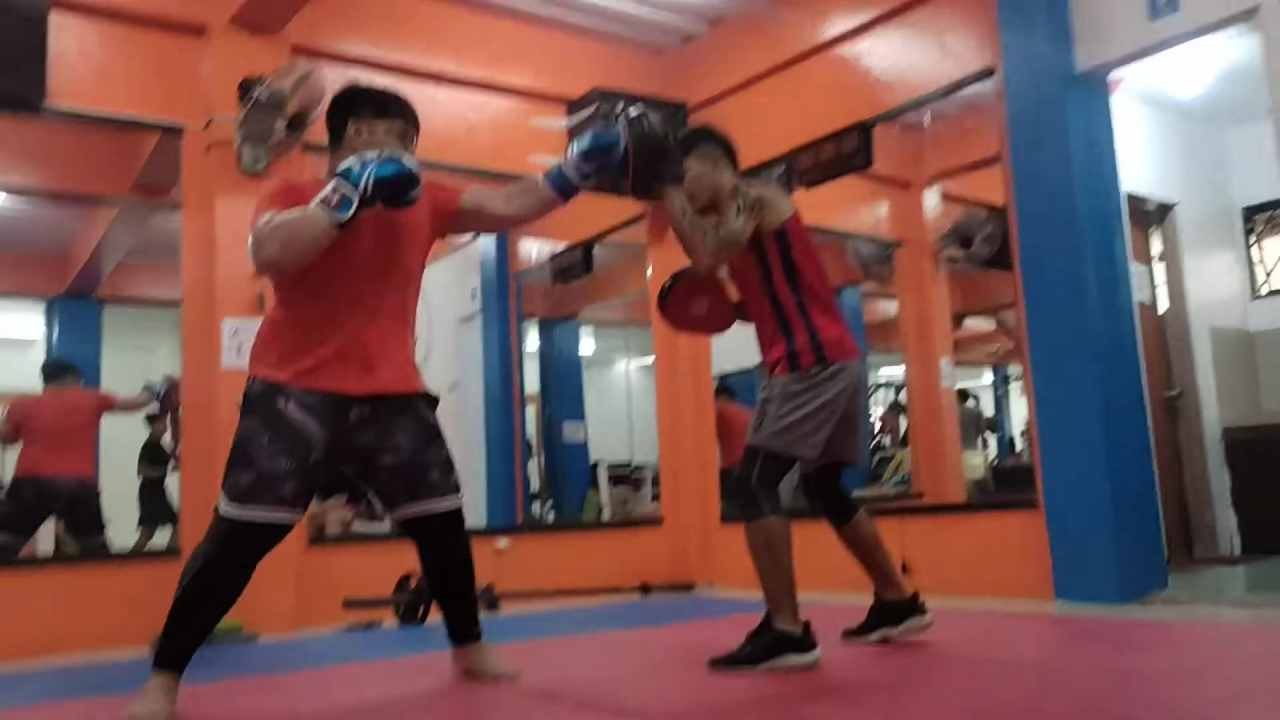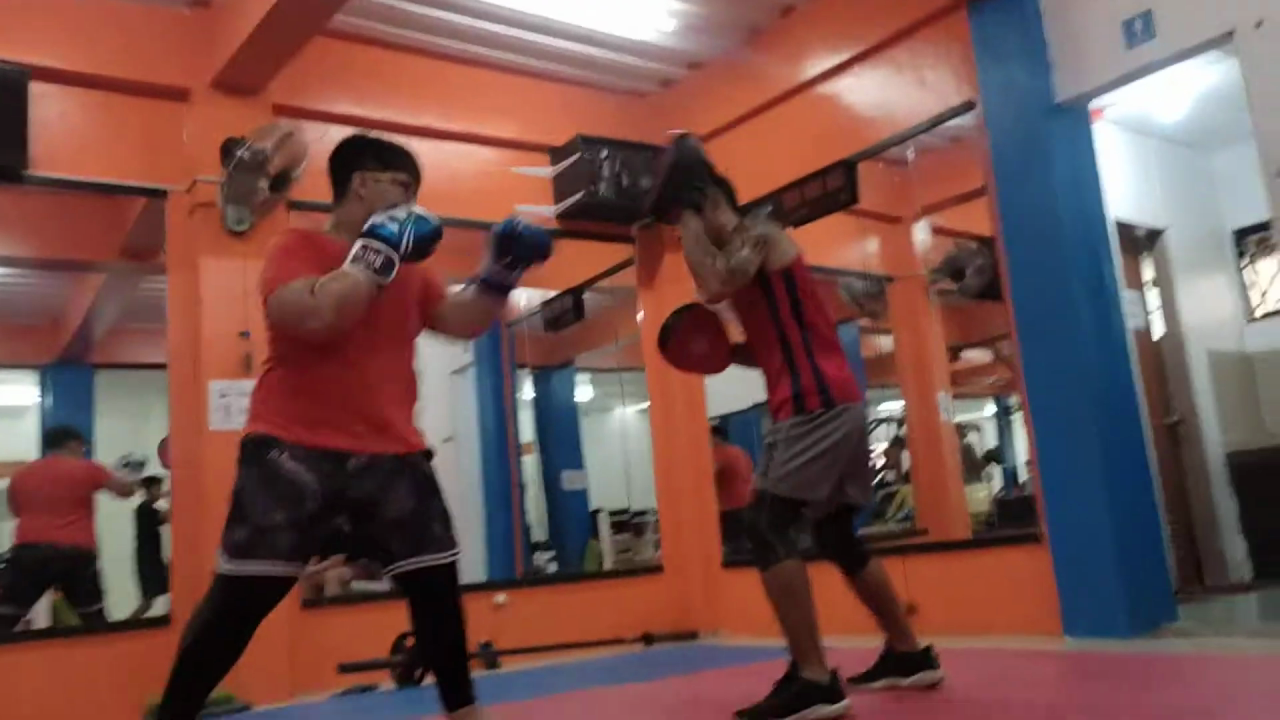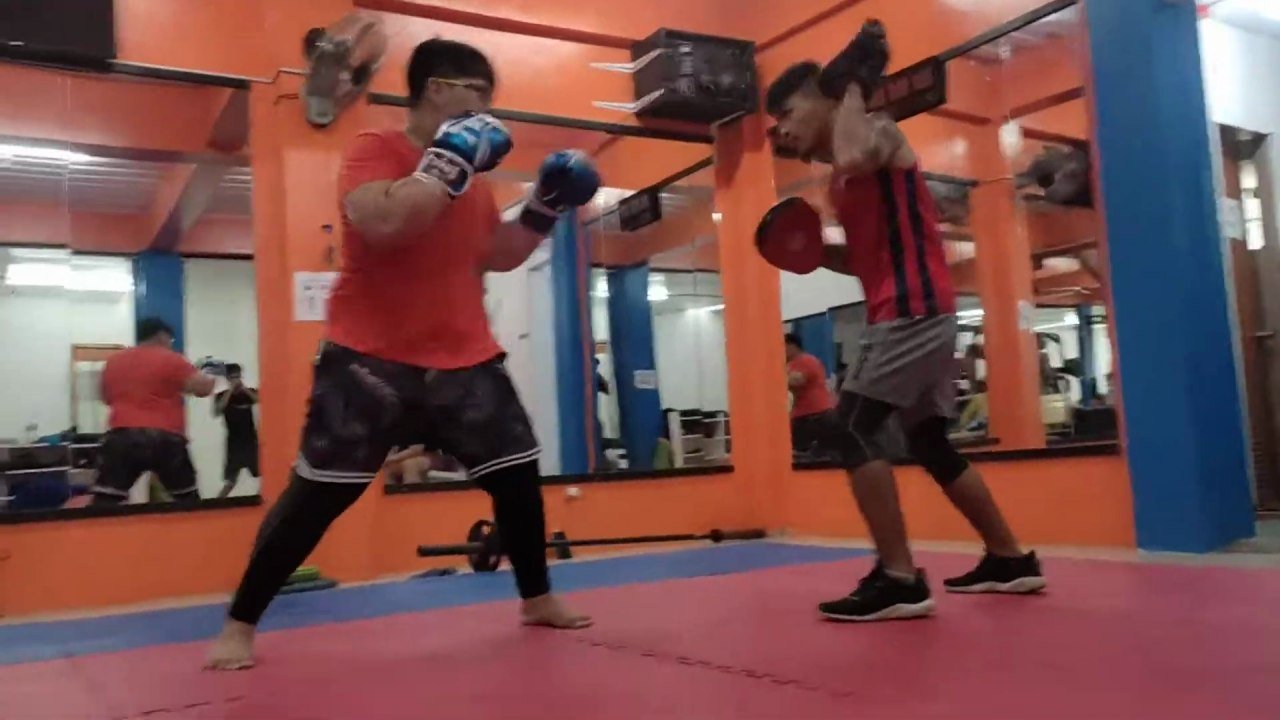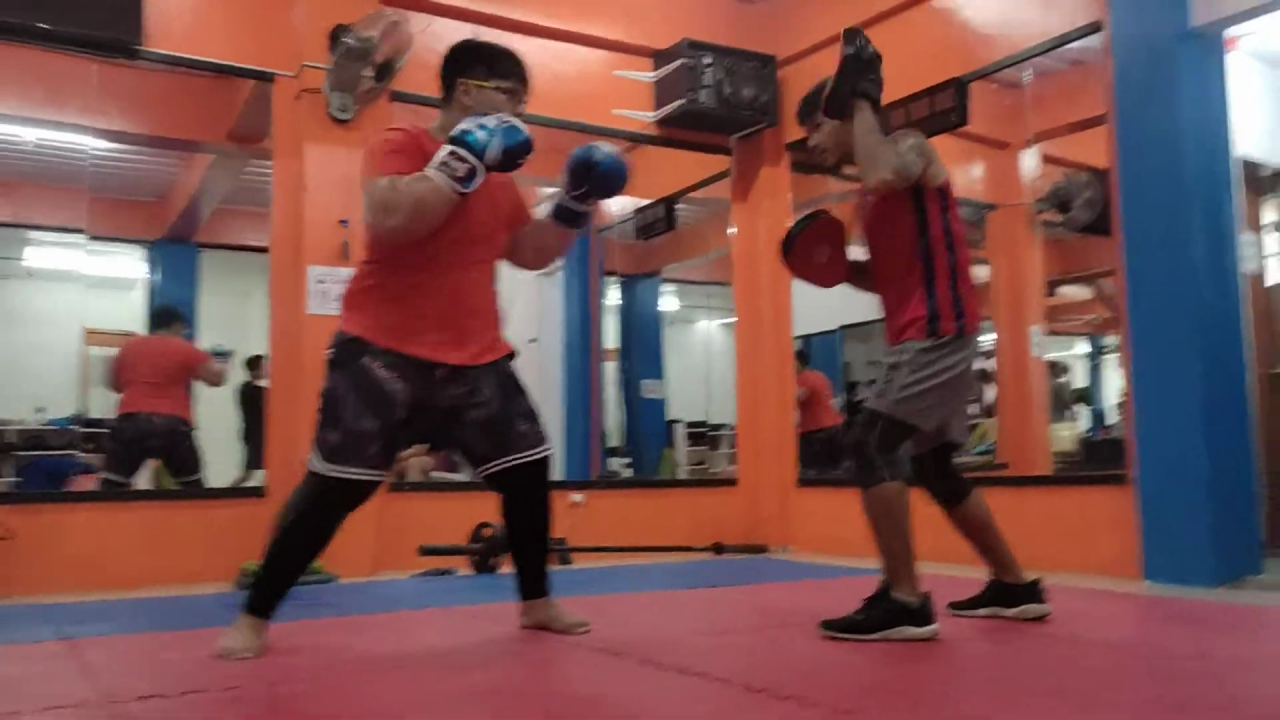
dt=0.4s
person 1, frame 1
left shoulder: (424, 201)
right shoulder: (293, 194)
left elbow: (506, 206)
right elbow: (271, 255)
left wrist: (574, 168)
right wrist: (345, 193)
left hip: (391, 397)
right hip: (296, 392)
left knee: (441, 523)
right knee: (243, 533)
left ankle: (469, 650)
person 1, frame 2
left shoulder: (403, 268)
right shoulder: (299, 246)
left elbow: (464, 319)
right elbow: (313, 319)
left wrist: (501, 269)
right wrist: (379, 251)
left hip: (388, 455)
right hip: (294, 450)
left knee: (434, 579)
right knee: (244, 593)
person 1, frame 3
left shoulder: (471, 175)
right shoulder: (375, 149)
left elbow: (500, 255)
right elbow: (384, 224)
left wrist: (548, 201)
right wrist: (452, 160)
left hip: (465, 362)
right hip: (369, 358)
left knee: (518, 473)
right knee: (319, 493)
left ankle: (537, 599)
right ankle: (238, 624)
person 1, frame 4
left shoulder: (501, 171)
right shoulder: (401, 144)
left elbow: (534, 252)
right elbow: (394, 222)
left wrist: (577, 200)
right wrist: (464, 157)
left hip: (475, 360)
right hip: (383, 351)
left knee: (529, 471)
right knee: (338, 486)
left ankle: (537, 602)
right ankle: (252, 616)
person 2, frame 1
left shoulder: (753, 195)
right shoulder: (746, 221)
left elbow: (707, 252)
left wrist: (666, 185)
left hip: (810, 365)
right hip: (835, 362)
left knee: (753, 483)
right knee: (823, 488)
left ankle: (786, 631)
right ankle: (897, 602)
person 2, frame 2
left shoulder: (755, 233)
right shoulder: (741, 258)
left elbow: (711, 286)
left wrist: (687, 208)
left hip: (814, 405)
right hip: (832, 404)
left knee: (768, 529)
right knee: (836, 534)
right ankle: (908, 653)
person 2, frame 3
left shoulder: (877, 131)
right shoulder: (843, 180)
left elbow: (853, 157)
left wrist: (852, 86)
right wrist: (815, 253)
left hip: (913, 312)
right hip: (910, 315)
left knee: (852, 431)
right knee: (929, 442)
left ankle: (898, 577)
right ankle: (1010, 559)
person 2, frame 4
left shoulder: (911, 147)
right shoulder: (875, 196)
left elbow: (884, 175)
left wrist: (859, 103)
right wrist: (839, 268)
left hip: (937, 332)
right hip: (932, 336)
left knee: (870, 447)
right knee: (933, 466)
left ankle: (906, 600)
right ankle: (1015, 587)
person 3, frame 1
left shoulder: (22, 405)
right shoulder: (90, 399)
right elbow: (132, 403)
right wrist: (152, 393)
left hip: (32, 483)
right hip: (78, 486)
right knee: (97, 550)
person 3, frame 2
left shoulder: (21, 474)
right shoulder: (86, 469)
right elbow: (126, 488)
right wrist: (130, 468)
left hip: (31, 550)
right hip: (77, 553)
right knee: (95, 621)
person 3, frame 3
left shoulder: (113, 362)
right shoulder: (171, 360)
left elbow: (108, 398)
right elbow: (202, 388)
left hip: (122, 436)
right hip: (166, 439)
left knee: (103, 503)
right knee: (189, 501)
person 3, frame 4
left shoulder: (128, 349)
right shoulder: (185, 350)
left elbow: (117, 386)
right elbow: (216, 378)
right wrist: (220, 360)
left hip: (131, 423)
right hip: (173, 425)
left knee: (111, 487)
right knee: (193, 488)
